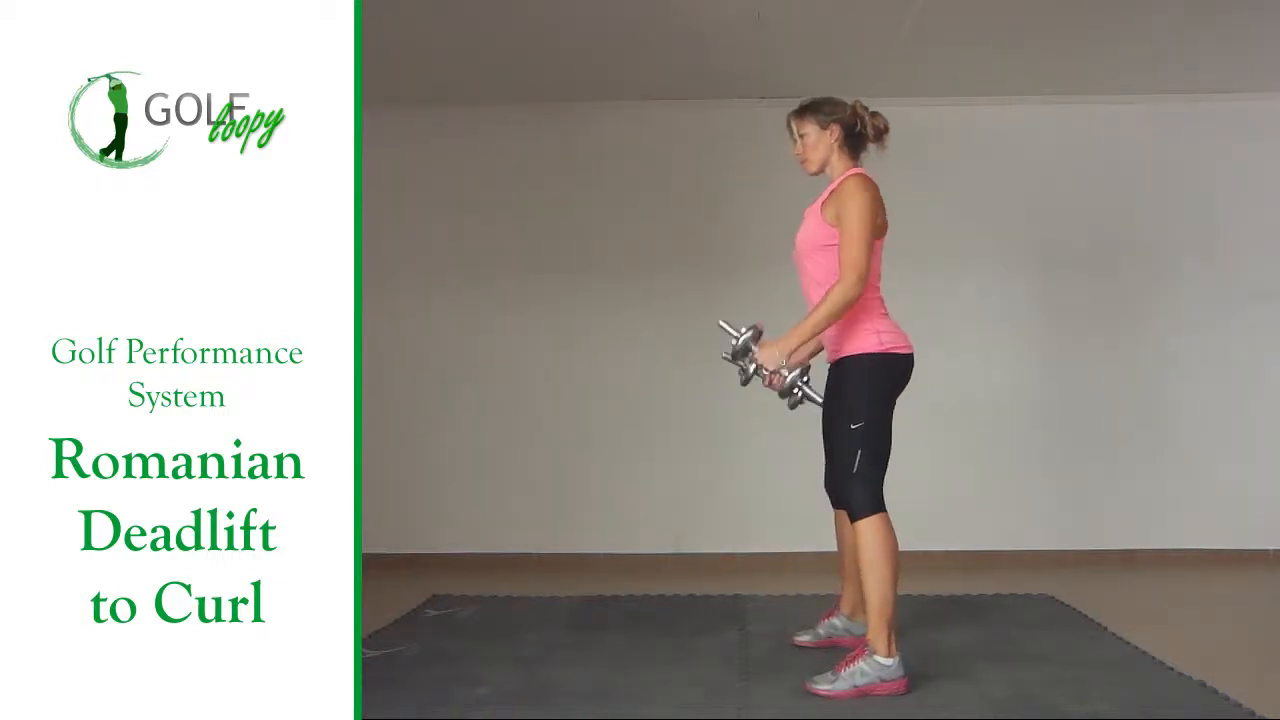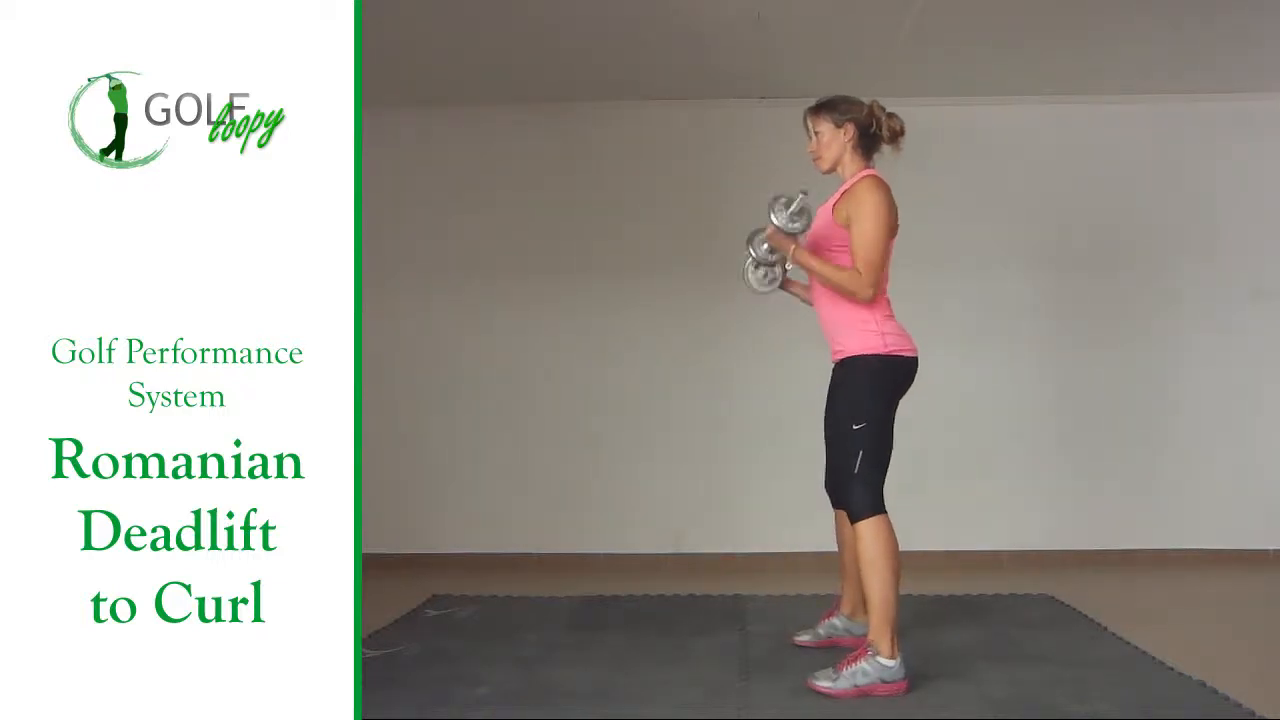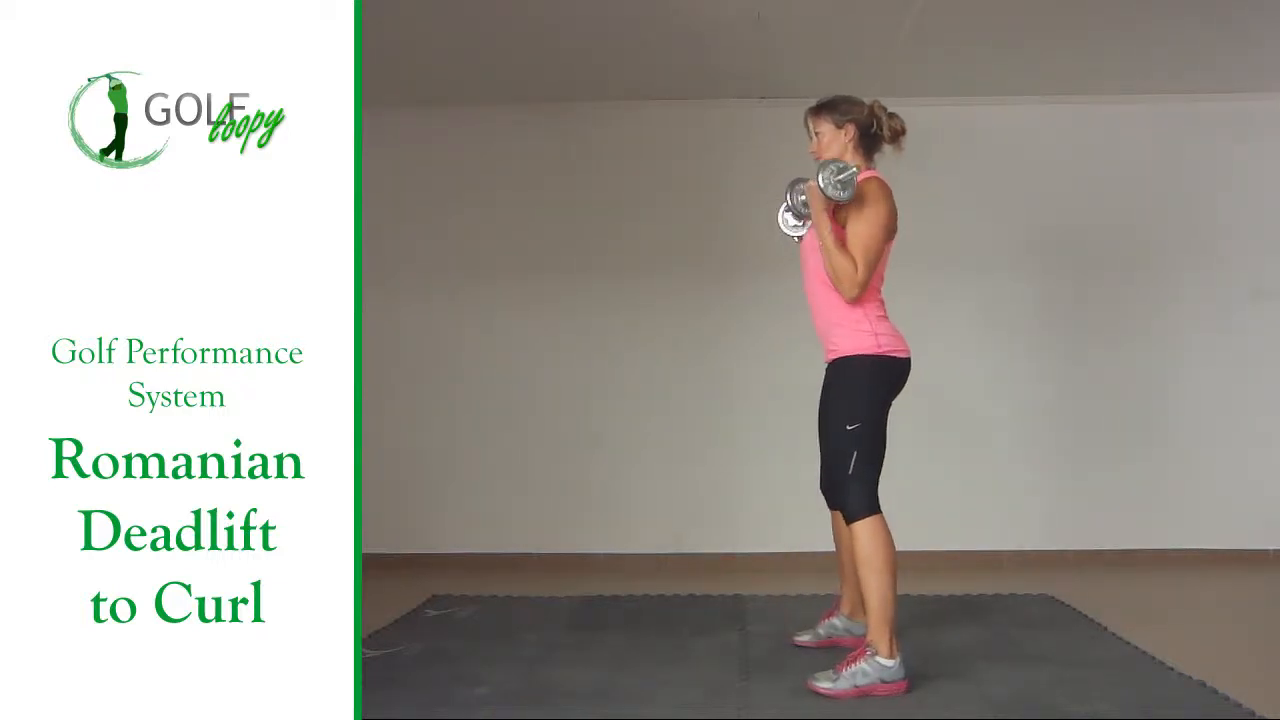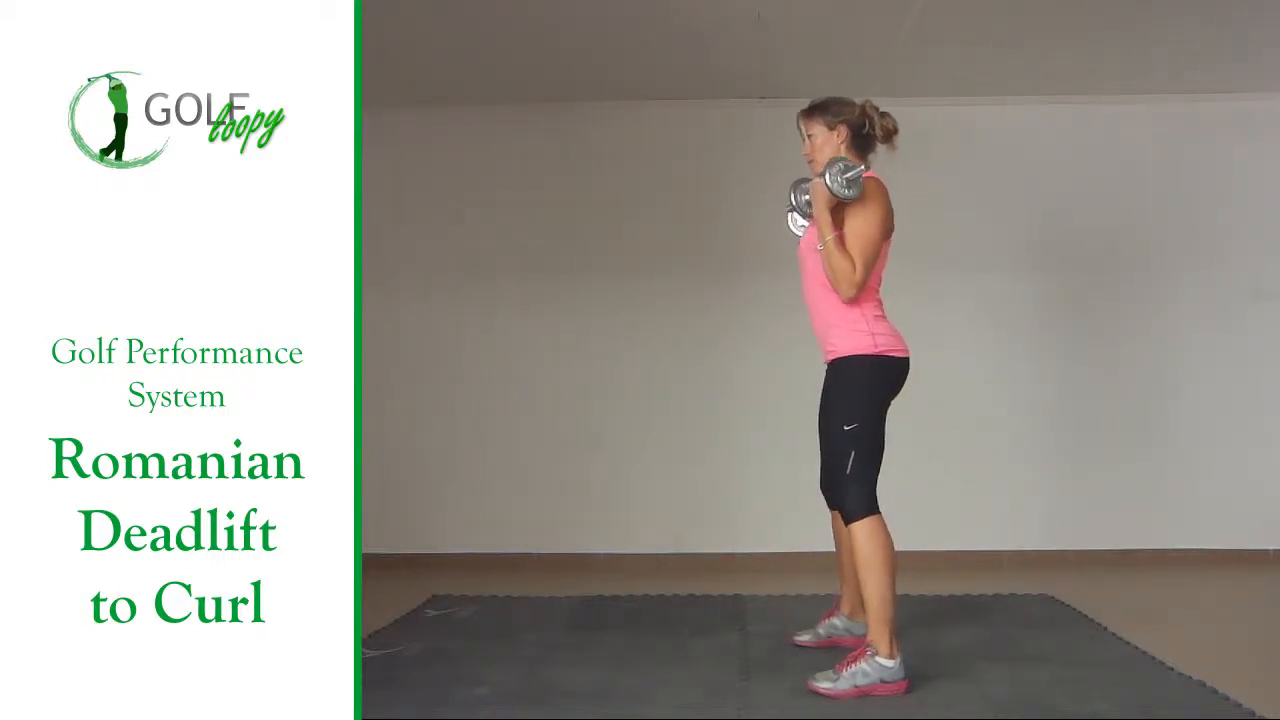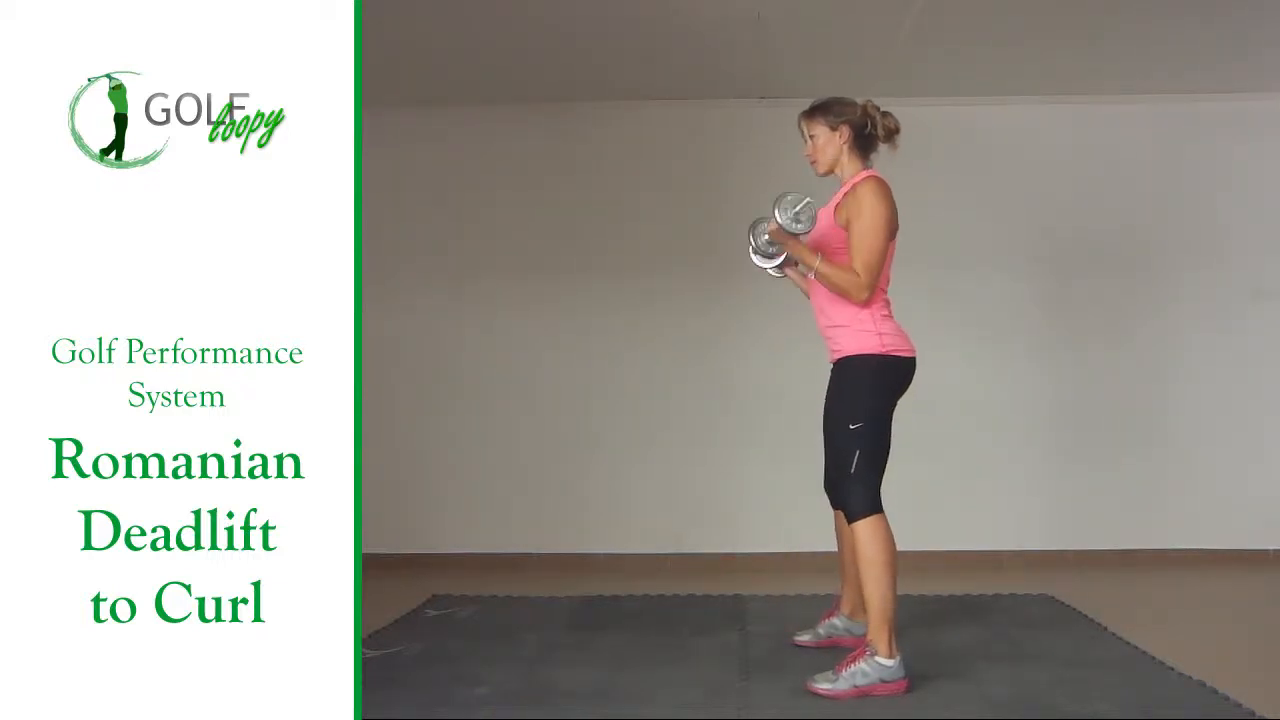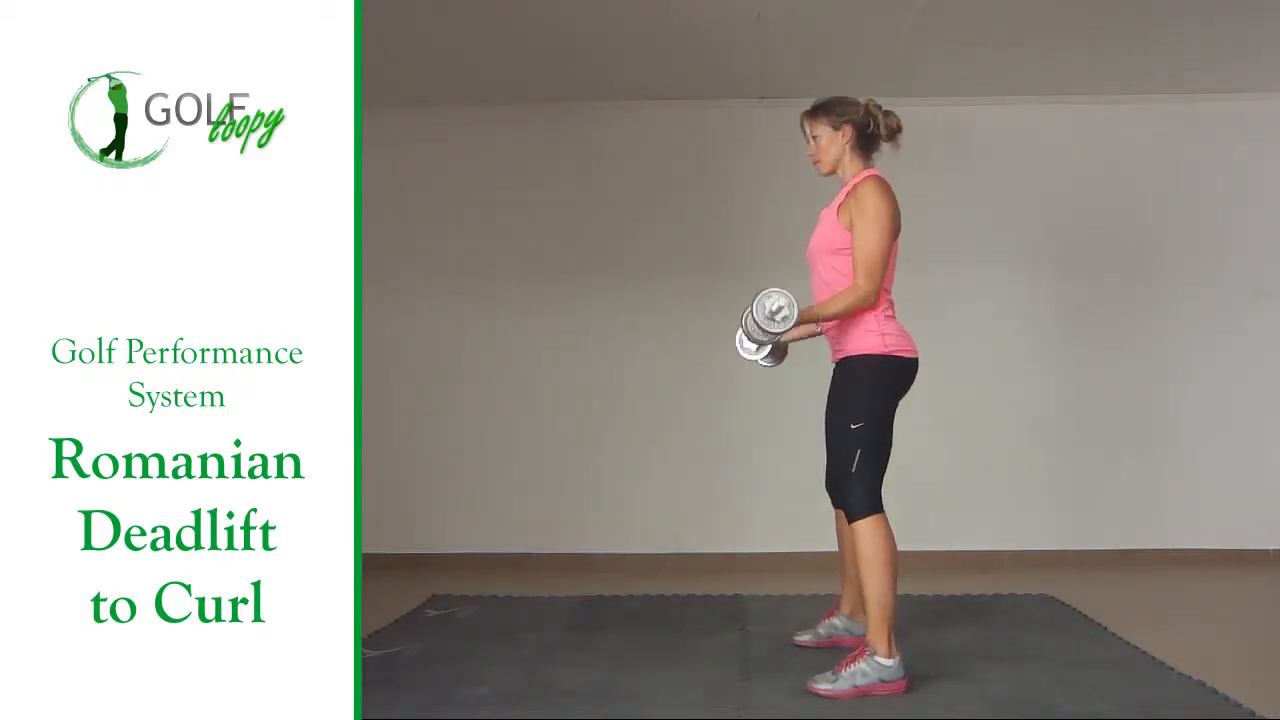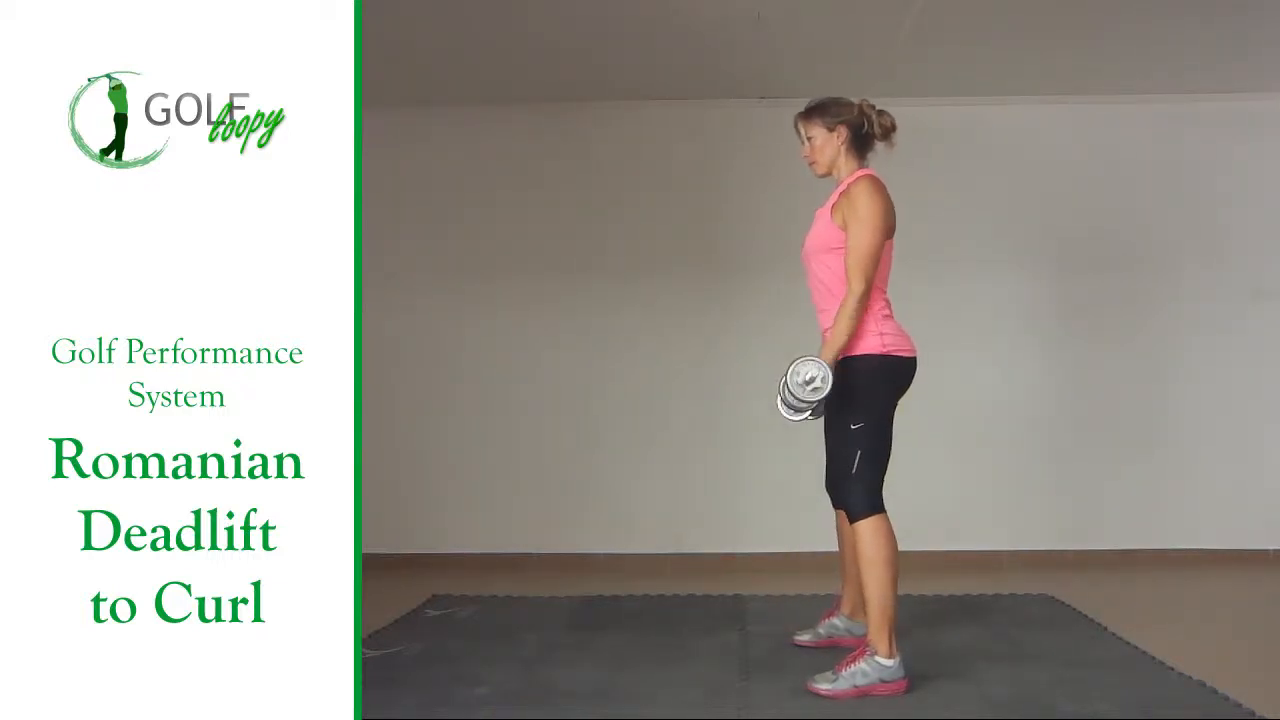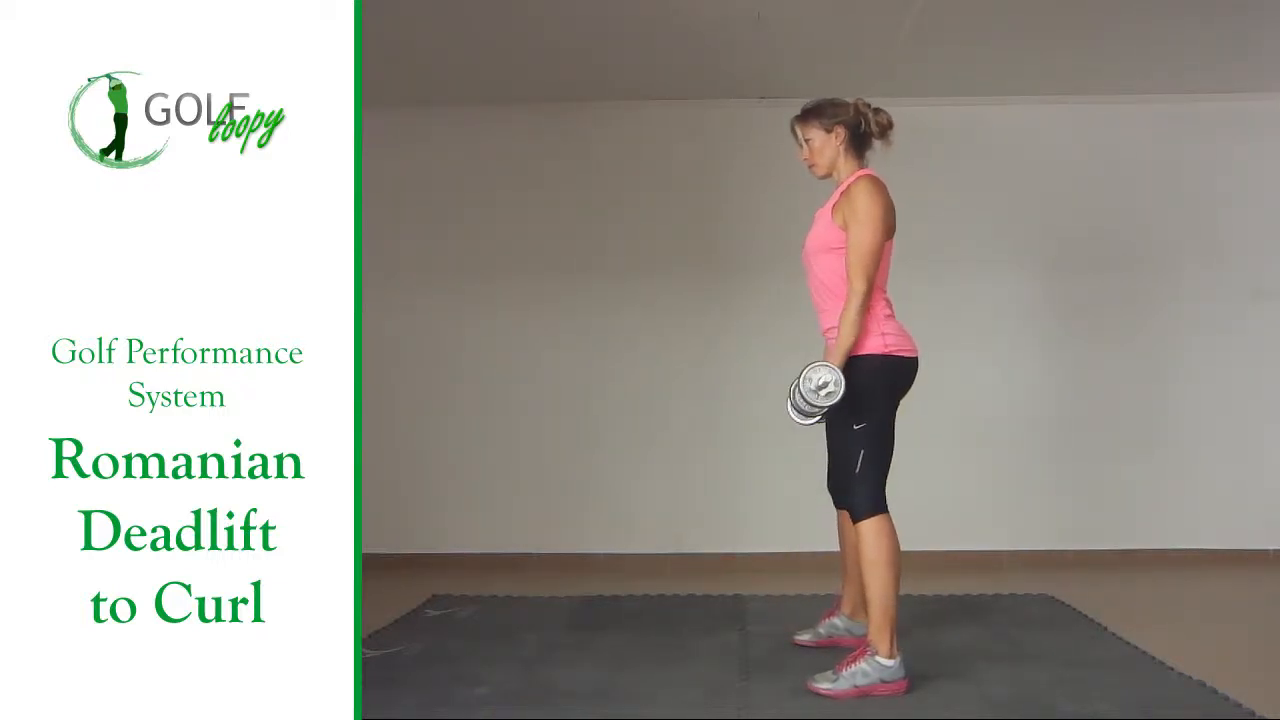
dt=0.4s
person 1, frame 1
left shoulder: (855, 188)
right shoulder: (834, 197)
left elbow: (851, 285)
left wrist: (787, 345)
right wrist: (797, 351)
left hip: (870, 358)
right hip: (851, 360)
left knee: (862, 495)
right knee: (842, 490)
left ankle: (882, 658)
right ankle: (851, 616)
person 1, frame 2
left shoulder: (869, 190)
right shoulder: (845, 196)
left elbow: (864, 287)
left wrist: (801, 253)
right wrist: (789, 280)
left hip: (874, 360)
right hip: (854, 361)
left knee: (862, 497)
right knee: (843, 491)
left ankle: (884, 659)
right ankle: (852, 616)
person 1, frame 3
left shoulder: (870, 191)
right shoulder: (845, 196)
left elbow: (852, 285)
left wrist: (823, 221)
right wrist: (806, 230)
left hip: (867, 360)
right hip: (847, 361)
left knee: (858, 497)
right knee: (838, 490)
left ankle: (884, 658)
right ankle: (851, 617)
person 1, frame 4
left shoulder: (866, 192)
right shoulder: (842, 197)
left elbow: (850, 285)
left wrist: (824, 218)
right wrist: (812, 224)
left hip: (866, 360)
right hip: (848, 361)
left knee: (856, 496)
right knee: (839, 491)
left ankle: (884, 658)
right ankle: (851, 617)
person 1, frame 5
left shoulder: (868, 191)
right shoulder: (847, 196)
left elbow: (861, 287)
left wrist: (803, 253)
right wrist: (790, 262)
left hip: (872, 360)
right hip: (854, 360)
left knee: (859, 496)
right knee: (842, 491)
left ankle: (883, 658)
right ankle: (851, 616)
person 1, frame 6
left shoulder: (870, 190)
right shoulder: (848, 197)
left elbow: (867, 288)
left wrist: (805, 315)
right wrist: (805, 323)
left hip: (874, 360)
right hip: (857, 360)
left knee: (861, 497)
right knee: (844, 491)
left ankle: (884, 659)
right ankle: (852, 616)
person 1, frame 7
left shoulder: (864, 191)
right shoulder: (844, 197)
left elbow: (860, 289)
left wrist: (826, 358)
right wrist: (830, 360)
left hip: (870, 360)
right hip: (854, 360)
left knee: (862, 497)
right knee: (844, 491)
left ankle: (883, 659)
right ankle: (851, 617)
person 1, frame 8
left shoulder: (864, 190)
right shoulder: (844, 198)
left elbow: (861, 289)
left wrist: (834, 362)
left hip: (873, 359)
right hip: (857, 360)
left knee: (865, 498)
right knee: (845, 491)
left ankle: (884, 658)
right ankle: (852, 617)
